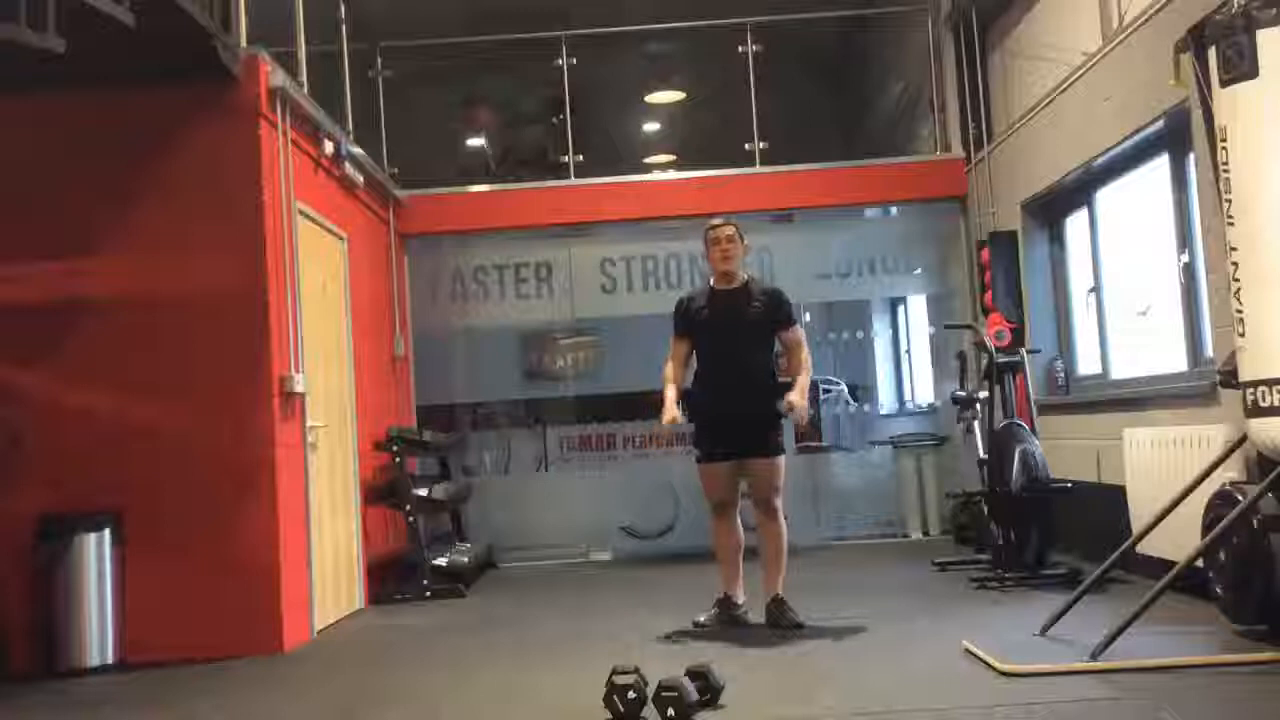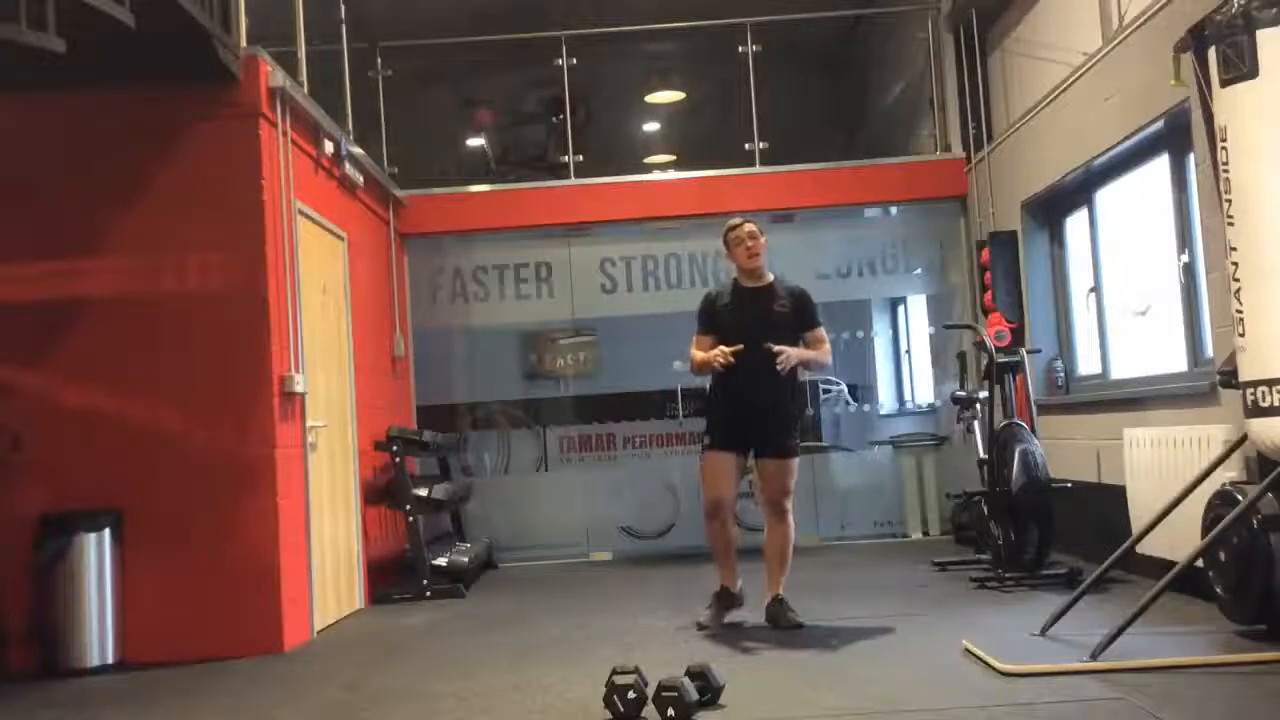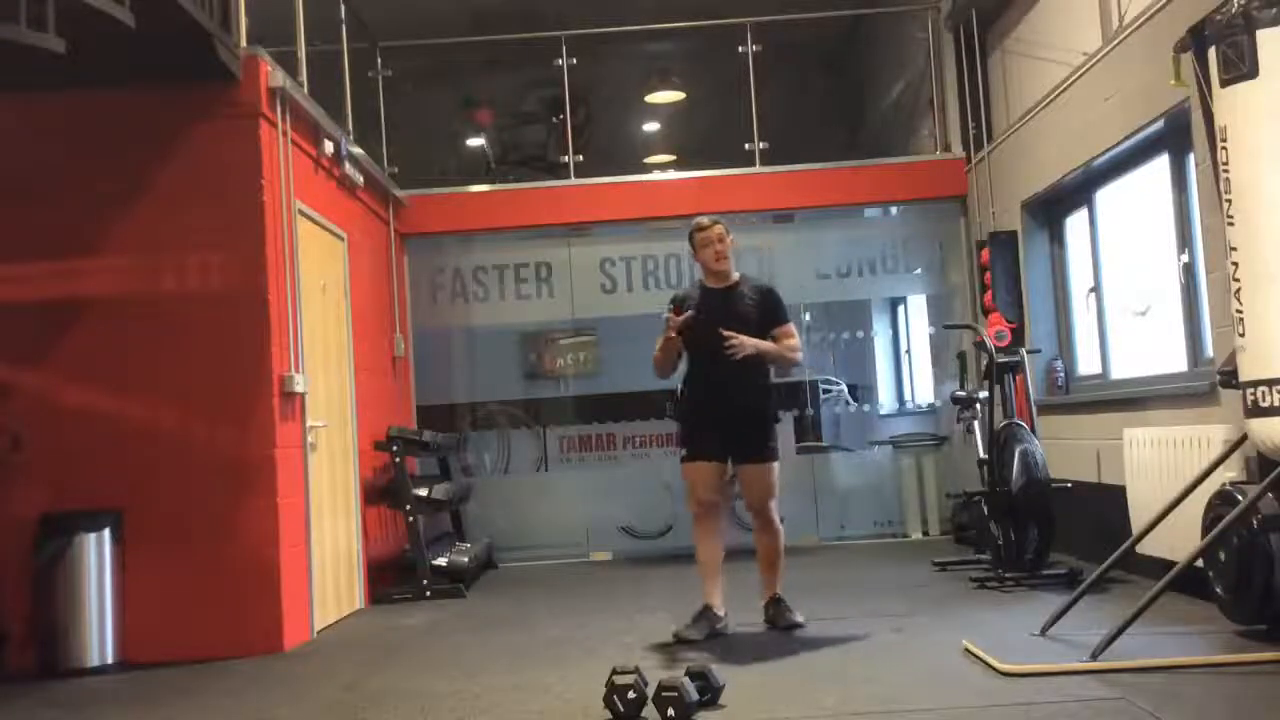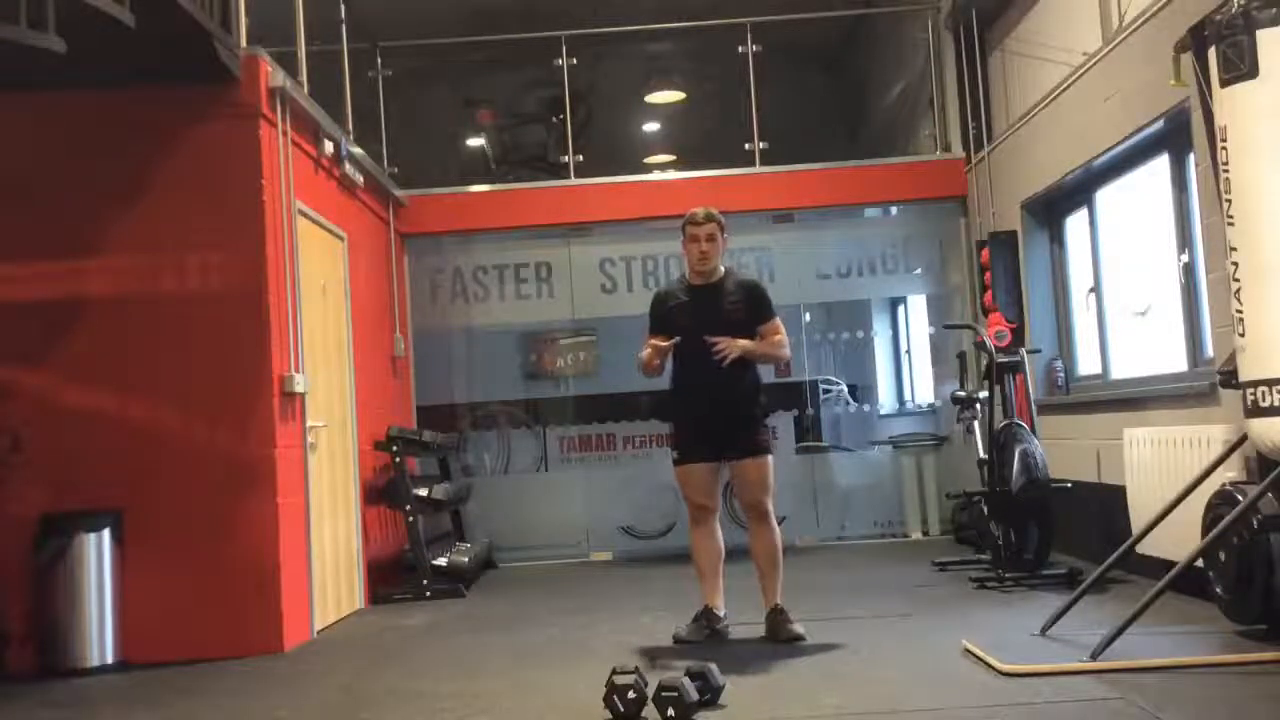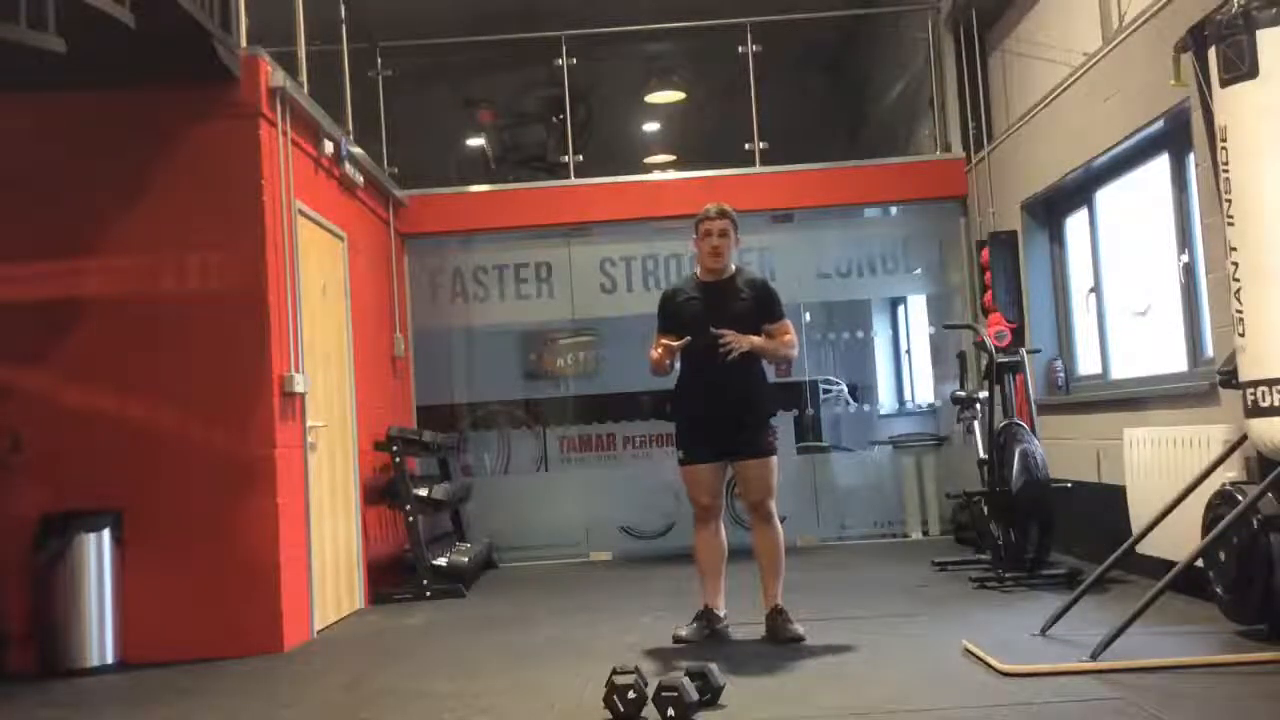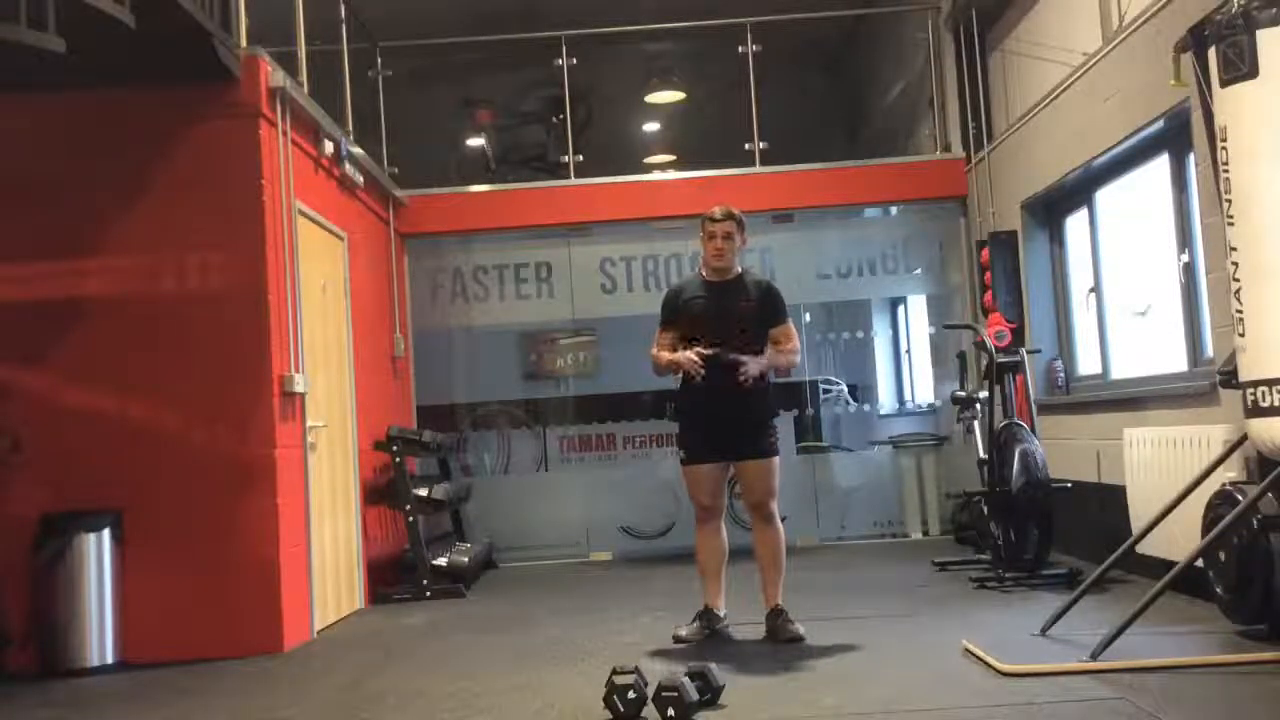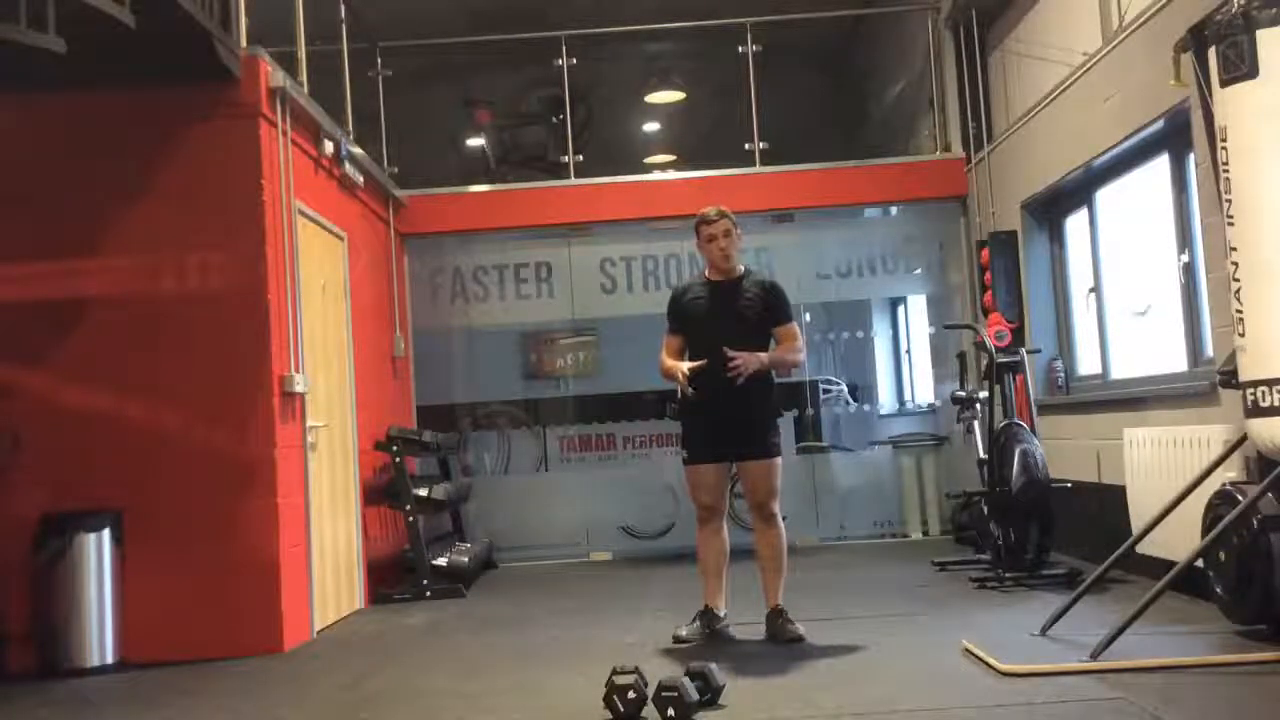
dt=0.7s
person 1, frame 1
left shoulder: (770, 297)
right shoulder: (690, 305)
left elbow: (799, 349)
right elbow: (676, 361)
left wrist: (800, 389)
right wrist: (670, 400)
left hip: (762, 418)
right hip: (712, 421)
left knee: (769, 506)
right knee: (722, 509)
left ankle: (775, 599)
right ankle: (731, 600)
person 1, frame 2
left shoulder: (795, 297)
right shoulder: (715, 301)
left elbow: (824, 354)
right elbow: (696, 359)
left wrist: (799, 354)
right wrist: (711, 357)
left hip: (778, 416)
right hip: (726, 416)
left knee: (778, 506)
right knee: (716, 506)
left ankle: (776, 598)
right ankle: (729, 588)
person 1, frame 3
left shoulder: (762, 295)
right shoulder: (683, 303)
left elbow: (794, 352)
right elbow: (663, 369)
left wrist: (758, 345)
right wrist: (668, 339)
left hip: (754, 418)
right hip: (701, 421)
left knee: (765, 511)
right knee: (706, 511)
left ankle: (773, 599)
right ankle: (713, 609)
person 1, frame 4
left shoulder: (748, 290)
right shoulder: (666, 299)
left elbow: (781, 347)
right elbow: (652, 364)
left wrist: (745, 346)
right wrist: (651, 357)
left hip: (745, 416)
right hip: (692, 421)
left knee: (760, 510)
right knee: (701, 512)
left ankle: (775, 610)
right ankle: (713, 612)
person 1, frame 5
left shoulder: (757, 289)
right shoulder: (675, 296)
left elbow: (790, 347)
right elbow: (657, 364)
left wrist: (751, 342)
right wrist: (662, 356)
left hip: (750, 417)
right hip: (697, 421)
left knee: (763, 509)
right knee: (705, 512)
left ankle: (775, 611)
right ankle: (712, 612)
person 1, frame 6
left shoulder: (762, 291)
right shoulder: (680, 295)
left elbow: (792, 351)
right elbow: (658, 357)
left wrist: (762, 362)
right wrist: (679, 359)
left hip: (752, 418)
right hip: (699, 421)
left knee: (764, 510)
right knee: (707, 513)
left ankle: (775, 611)
right ankle: (712, 611)
person 1, frame 7
left shoulder: (765, 289)
right shoulder: (684, 296)
left elbow: (795, 351)
right elbow: (668, 355)
left wrist: (759, 359)
right wrist: (678, 369)
left hip: (755, 418)
right hip: (702, 421)
left knee: (766, 511)
right knee: (708, 513)
left ankle: (776, 611)
right ankle: (713, 612)
